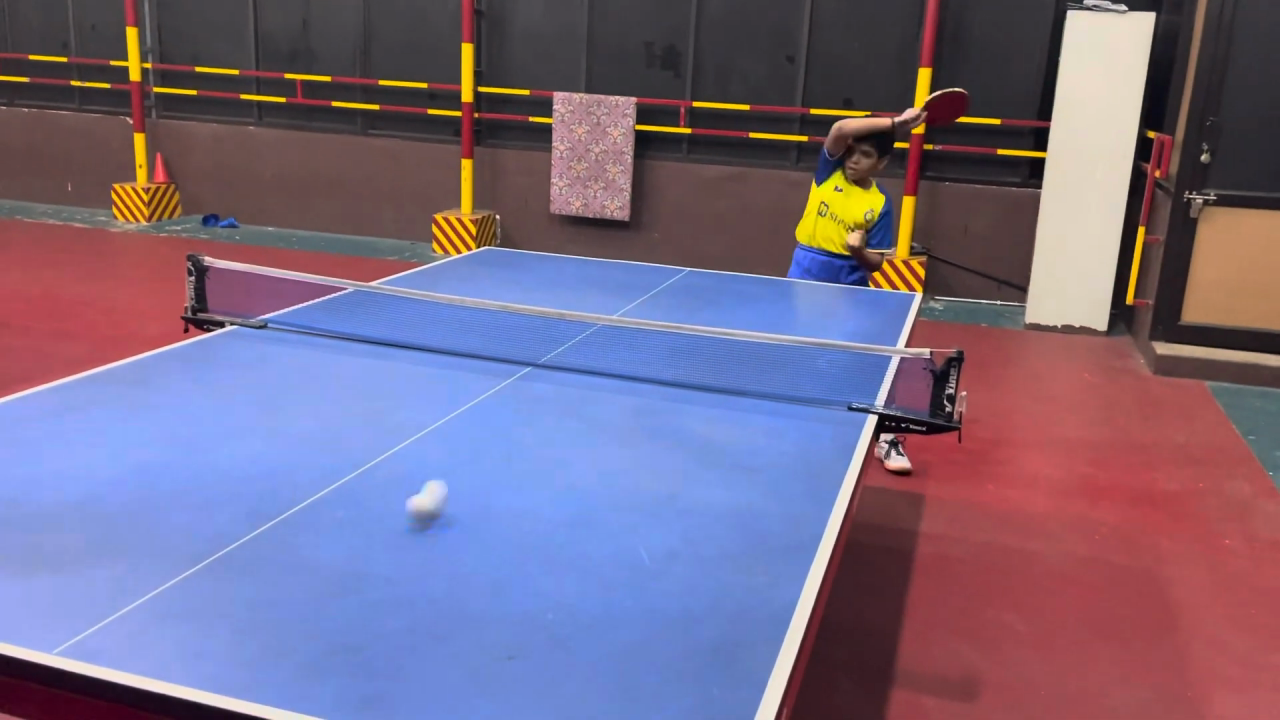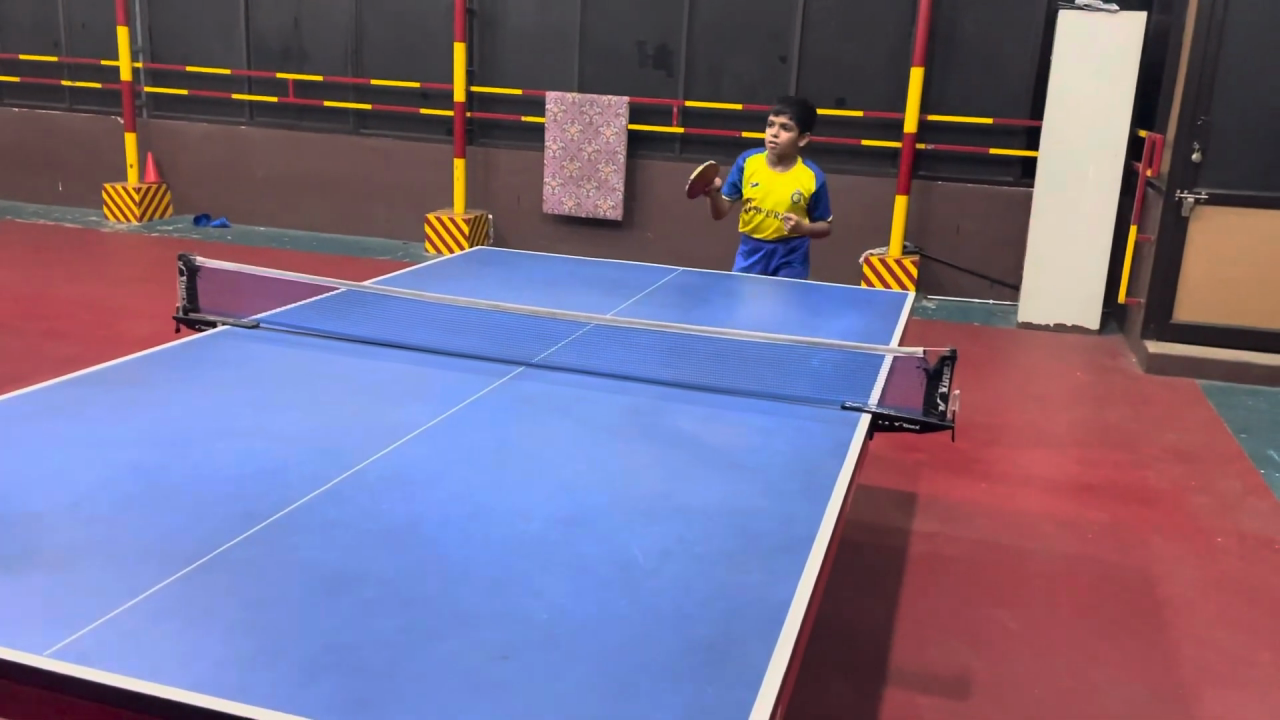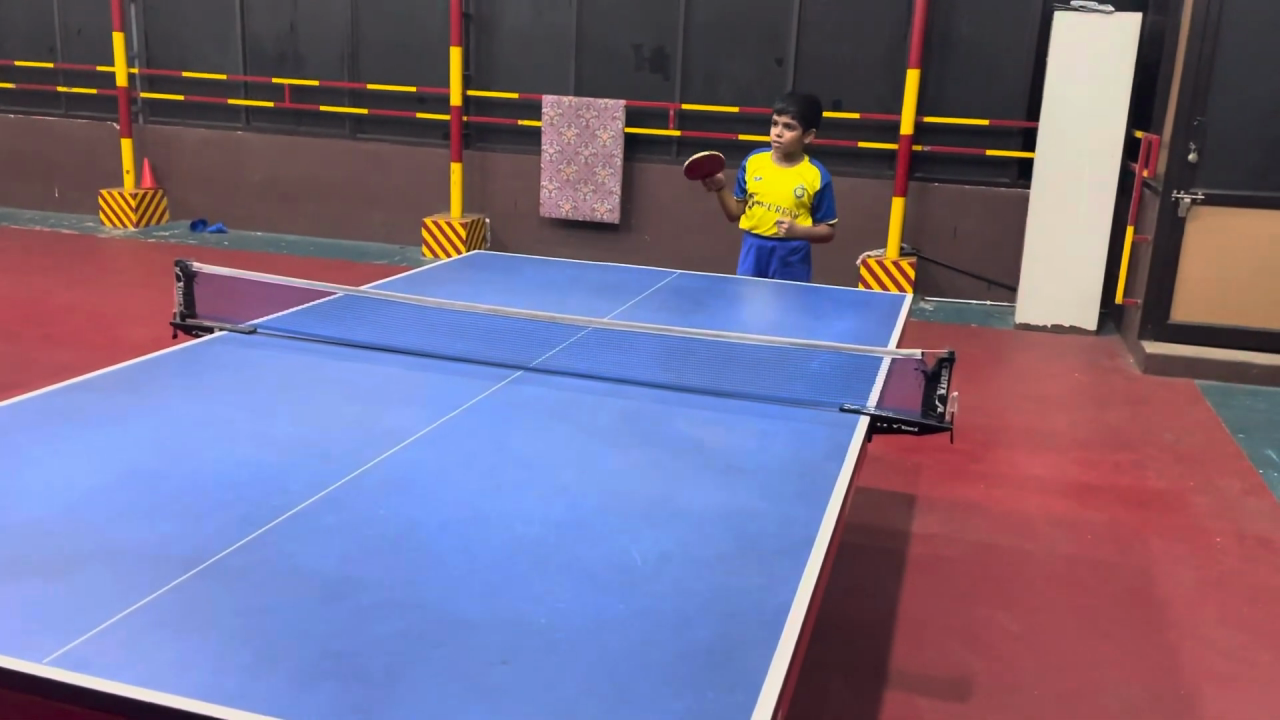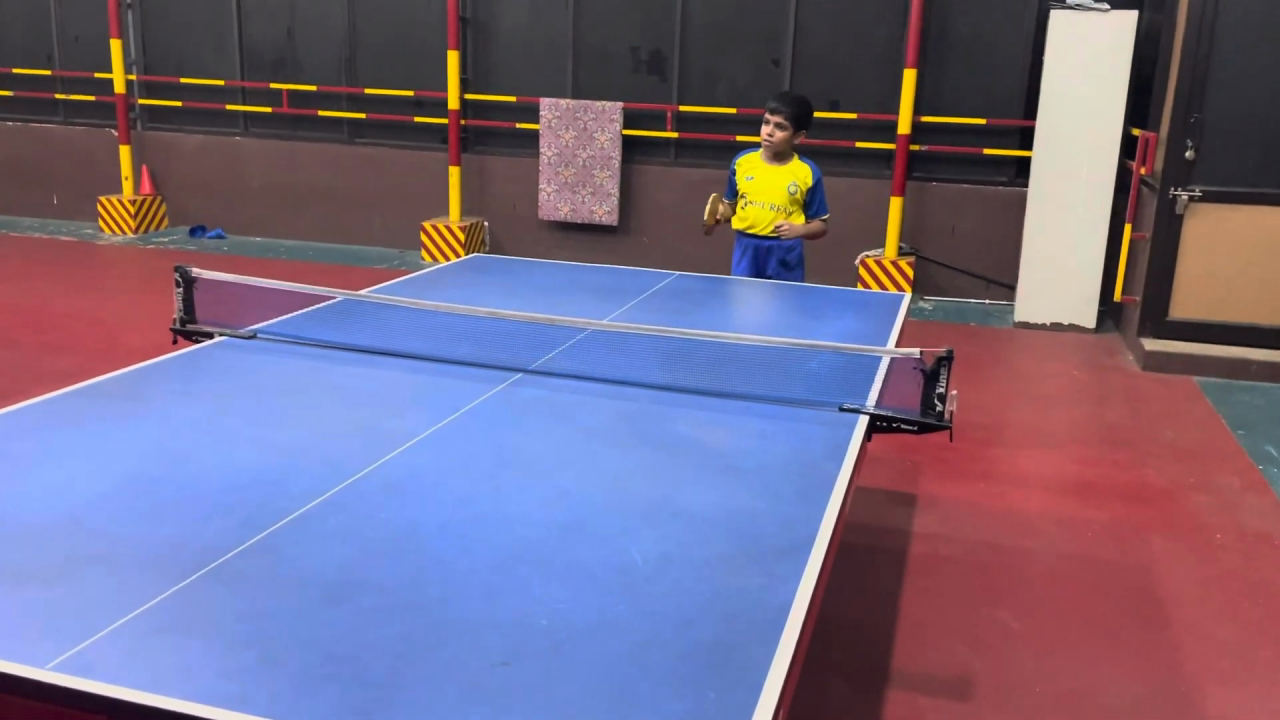
dt=0.7s
person 1, frame 1
left shoulder: (881, 202)
right shoulder: (830, 168)
left elbow: (876, 261)
right elbow: (839, 130)
left wrist: (858, 251)
right wrist: (898, 121)
left hip: (850, 286)
right hip: (805, 277)
left ankle: (886, 441)
person 1, frame 2
left shoulder: (813, 178)
right shoulder: (747, 162)
left elbow: (825, 226)
right elbow: (720, 213)
left wrist: (803, 228)
right wrist: (714, 192)
left hip: (790, 259)
right hip: (751, 254)
person 1, frame 3
left shoulder: (817, 176)
right shoulder: (753, 161)
left elbow: (828, 231)
right elbow: (736, 213)
left wrist: (799, 231)
right wrist: (720, 187)
left hip: (791, 262)
right hip: (752, 256)
person 1, frame 4
left shoulder: (808, 173)
right shoulder: (742, 162)
left elbow: (821, 225)
right elbow: (729, 207)
left wrist: (798, 230)
right wrist: (718, 213)
left hip: (786, 262)
right hip: (746, 254)
